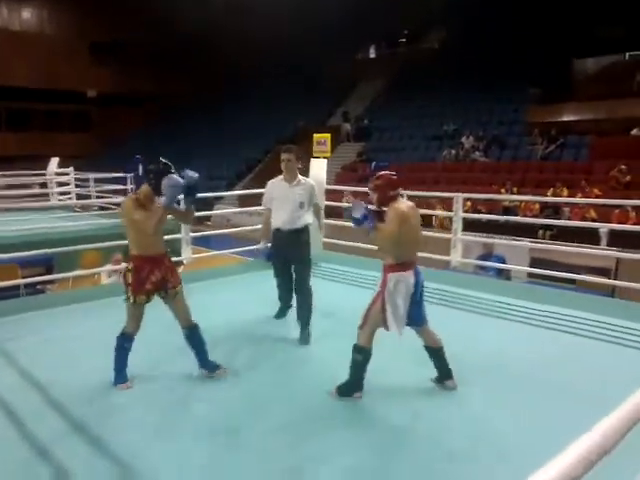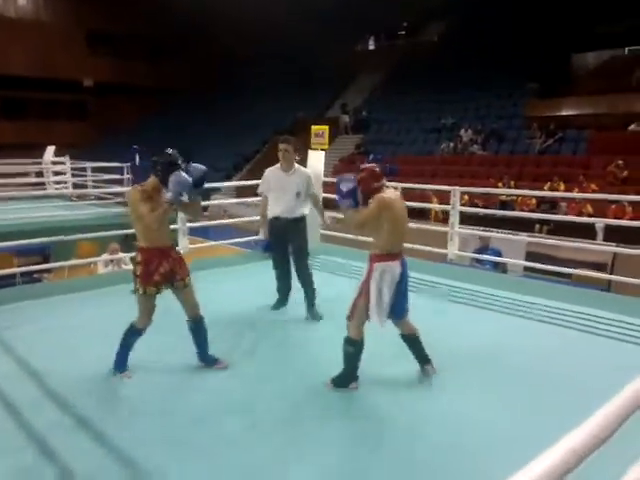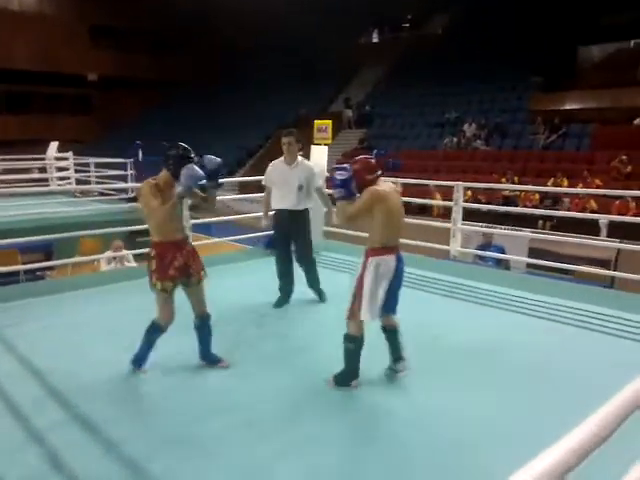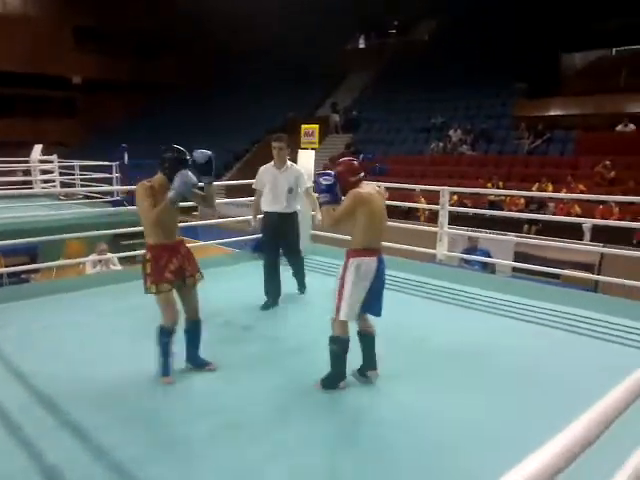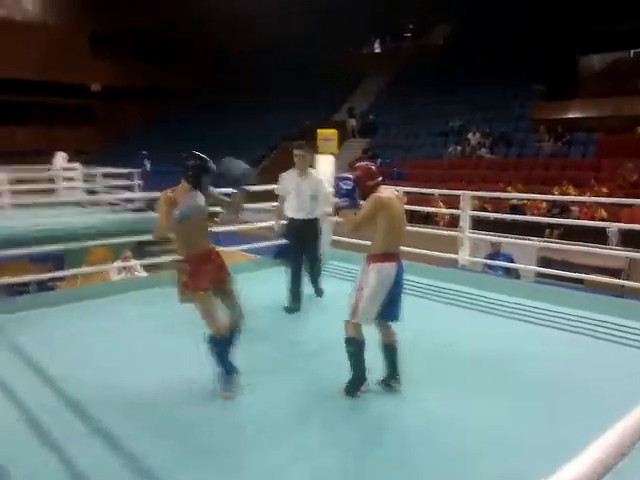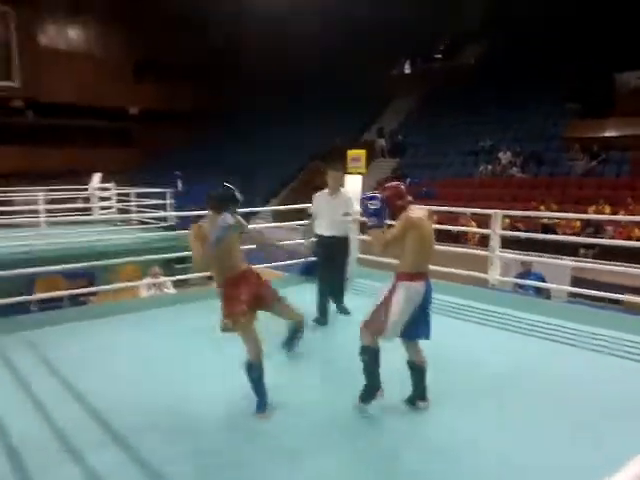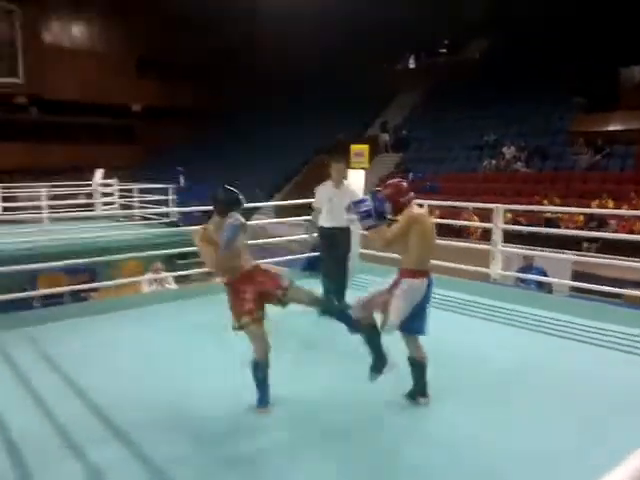
dt=0.1s
person 1, frame 1
left shoulder: (161, 200)
right shoulder: (131, 202)
left elbow: (188, 219)
right elbow: (151, 227)
left wrist: (188, 195)
right wrist: (166, 200)
left hip: (164, 263)
right hip: (141, 267)
left knee: (187, 319)
right knee: (133, 326)
left ankle: (205, 363)
right ankle: (119, 373)
person 1, frame 2
left shoulder: (167, 192)
right shoulder: (137, 194)
left elbow: (195, 213)
right elbow: (154, 222)
left wrist: (194, 189)
right wrist: (171, 196)
left hip: (171, 254)
right hip: (149, 258)
left knee: (194, 311)
right knee: (144, 320)
left ankle: (204, 355)
right ankle: (120, 361)
person 1, frame 3
left shoulder: (183, 183)
right shoulder: (150, 187)
right elbow: (162, 216)
left wrist: (207, 182)
right wrist: (181, 190)
left hip: (186, 248)
right hip: (163, 253)
left knee: (201, 309)
right knee: (166, 317)
left ankle: (206, 354)
right ankle: (140, 356)
person 1, frame 4
left shoulder: (177, 187)
right shoulder: (144, 189)
left elbow: (210, 204)
right elbow: (151, 220)
left wrist: (207, 178)
right wrist: (174, 195)
left hip: (180, 251)
right hip: (158, 256)
left knee: (193, 313)
right knee: (171, 318)
left ankle: (193, 357)
right ankle: (165, 365)
person 1, frame 5
left shoulder: (205, 193)
right shoulder: (168, 199)
left elbow: (235, 209)
right elbow: (159, 233)
right wrist: (179, 215)
left hip: (212, 257)
right hip: (192, 266)
left knee: (238, 315)
right knee: (216, 326)
left ankle: (224, 361)
right ankle: (226, 377)
person 1, frame 6
left shoulder: (234, 220)
right shoulder: (198, 230)
left elbow: (252, 235)
right elbow: (200, 265)
right wrist: (214, 239)
left hip: (251, 278)
right hip: (231, 289)
left knee: (297, 319)
right knee: (255, 351)
left ankle: (288, 343)
right ankle: (261, 400)
person 1, frame 7
left shoulder: (234, 224)
right shoulder: (201, 236)
right elbow: (215, 268)
right wrist: (225, 242)
left hip: (259, 275)
right hip: (239, 289)
left knee: (314, 299)
right knee: (262, 349)
left ankle: (361, 327)
right ankle: (263, 397)
person 2, frame 1
left shoulder: (396, 211)
right shoulder: (408, 206)
left elbow: (386, 242)
left wrist: (367, 223)
right wrist: (378, 217)
left hip: (396, 276)
right hip: (411, 273)
left knee: (366, 330)
right knee: (422, 328)
left ankle: (354, 386)
right ankle: (446, 376)
person 2, frame 2
left shoulder: (380, 200)
right shoulder: (395, 196)
left elbow: (355, 223)
left wrist: (346, 199)
right wrist: (361, 202)
left hip: (382, 266)
right hip: (398, 263)
left knee: (355, 321)
right knee: (400, 318)
left ankle: (348, 377)
right ankle: (425, 363)
person 2, frame 3
left shoulder: (374, 192)
right shoulder: (392, 188)
left elbow: (345, 217)
left wrist: (339, 190)
right wrist: (350, 193)
left hip: (378, 259)
right hip: (394, 257)
left knee: (355, 318)
right knee: (385, 312)
left ankle: (350, 374)
right ankle: (397, 359)
person 2, frame 4
left shoulder: (357, 195)
right shoulder: (376, 191)
left elbow: (330, 221)
left wrist: (325, 195)
right wrist: (334, 196)
left hip: (359, 261)
right hip: (376, 259)
left knee: (340, 319)
right knee: (360, 315)
left ankle: (337, 376)
right ankle: (369, 368)
person 2, frame 5
left shoulder: (378, 198)
right shoulder: (393, 194)
left elbow: (351, 226)
left wrist: (344, 199)
right wrist: (352, 201)
left hip: (379, 266)
right hip: (394, 264)
left knee: (354, 323)
right knee: (383, 322)
left ankle: (358, 379)
right ankle: (392, 377)
person 2, frame 6
left shoulder: (409, 219)
right shoulder: (421, 214)
left elbow: (381, 245)
left wrist: (372, 218)
right wrist: (379, 220)
left hip: (407, 284)
right hip: (422, 284)
left knee: (369, 330)
right knee: (411, 341)
left ankle: (372, 386)
right ankle: (419, 396)
person 2, frame 7
left shoulder: (411, 216)
right shoulder: (419, 213)
left elbow: (382, 241)
right elbow: (398, 242)
left wrist: (368, 218)
right wrist: (381, 219)
left hip: (410, 282)
right hip: (421, 281)
left knee: (360, 310)
right knee: (411, 336)
right ankle: (420, 391)
person 3, frame 1
left shoulder: (308, 185)
right shoulder: (272, 186)
left elbow: (316, 207)
right elbow: (268, 214)
left wrist: (321, 225)
right wrist: (265, 238)
left hip: (300, 235)
right hip: (279, 235)
left knee: (302, 281)
right knee: (282, 276)
left ankle: (305, 326)
right ankle: (285, 303)
person 3, frame 2
left shoulder: (304, 175)
right shoulder: (269, 174)
left elbow: (314, 197)
right elbow: (265, 201)
left wrist: (323, 216)
right wrist: (263, 225)
left hip: (297, 223)
right hip: (277, 223)
left knee: (302, 264)
right knee: (279, 264)
left ankle: (311, 304)
right ankle: (283, 296)
person 3, frame 3
left shoulder: (307, 168)
right shoulder: (273, 167)
left elbow: (320, 190)
right elbow: (268, 193)
left wrist: (331, 210)
right wrist: (265, 216)
left hip: (300, 215)
right hip: (280, 215)
left knee: (305, 256)
right knee: (282, 257)
left ankle: (316, 287)
right ankle: (285, 293)
person 3, frame 4
left shoulder: (296, 171)
right shoulder: (264, 171)
left elbow: (308, 193)
right elbow: (258, 196)
left wrist: (317, 211)
right wrist: (254, 217)
left hip: (289, 218)
right hip: (270, 218)
left knee: (294, 255)
right knee: (270, 260)
left ankle: (301, 282)
right ankle: (272, 296)
person 3, frame 5
left shoulder: (317, 179)
right shoulder: (286, 177)
left elbow: (325, 199)
right elbow: (281, 200)
left wrist: (326, 211)
right wrist: (278, 221)
left hip: (311, 222)
right hip: (293, 223)
left knee: (313, 258)
right knee: (295, 262)
left ankle: (315, 284)
right ankle: (295, 300)
person 3, frame 6
left shoulder: (347, 198)
right shoulder: (319, 197)
left elbow: (351, 219)
right elbow: (314, 218)
left hip: (341, 241)
right hip: (323, 241)
left knee: (339, 276)
right knee: (324, 278)
left ankle: (339, 303)
right ankle: (322, 313)
person 3, frame 7
left shoulder: (350, 191)
right shoulder: (321, 190)
right elbow: (316, 212)
left hip: (343, 232)
right hip: (326, 231)
left knee: (341, 266)
right knee: (327, 266)
left ankle: (340, 297)
right ankle: (329, 298)
